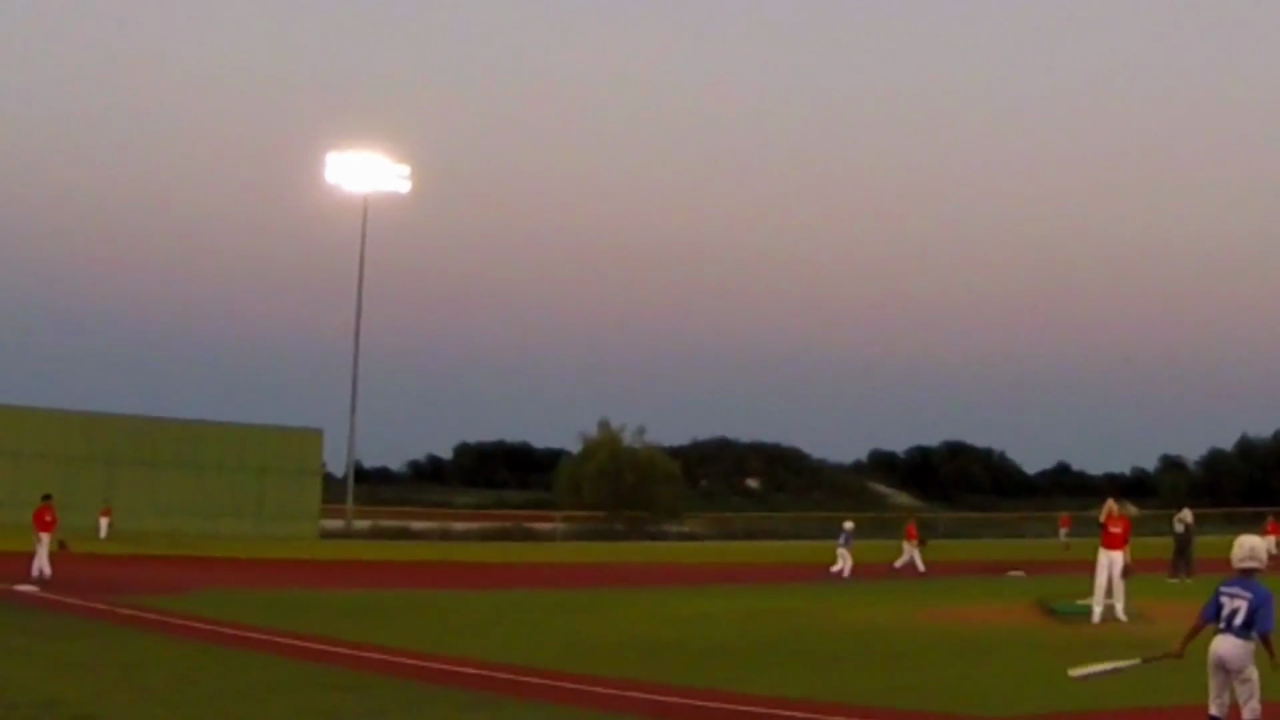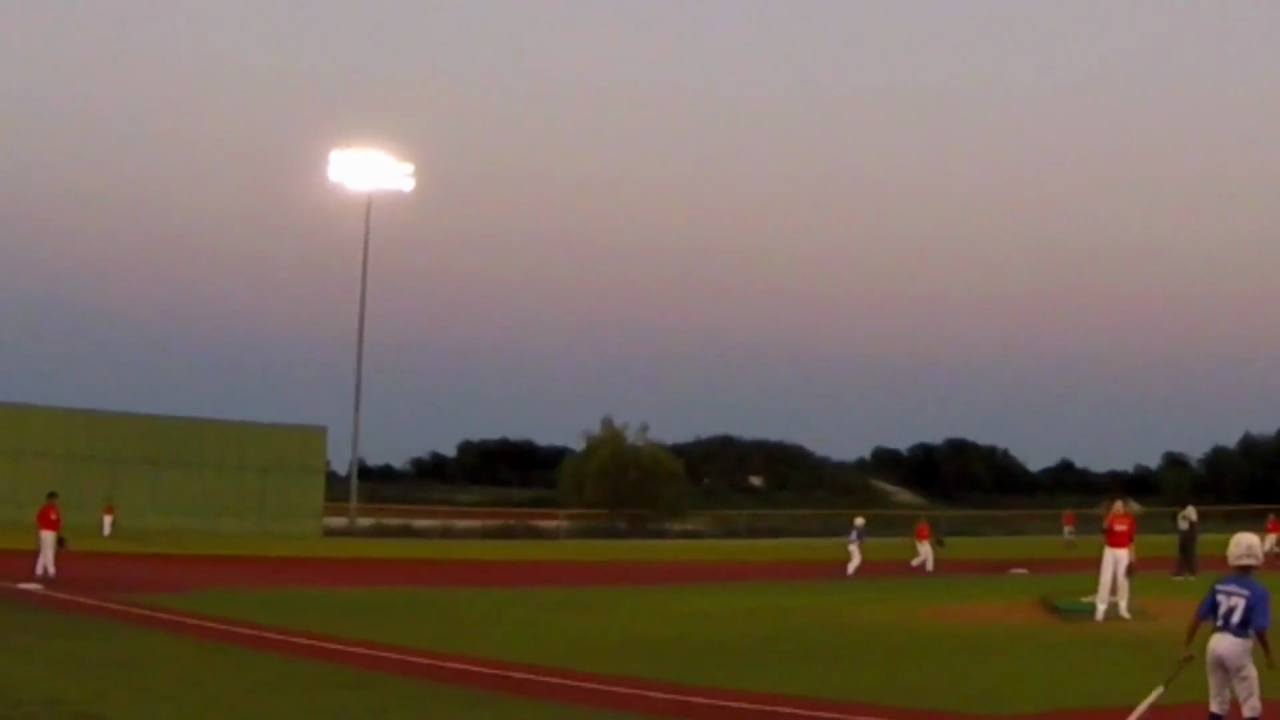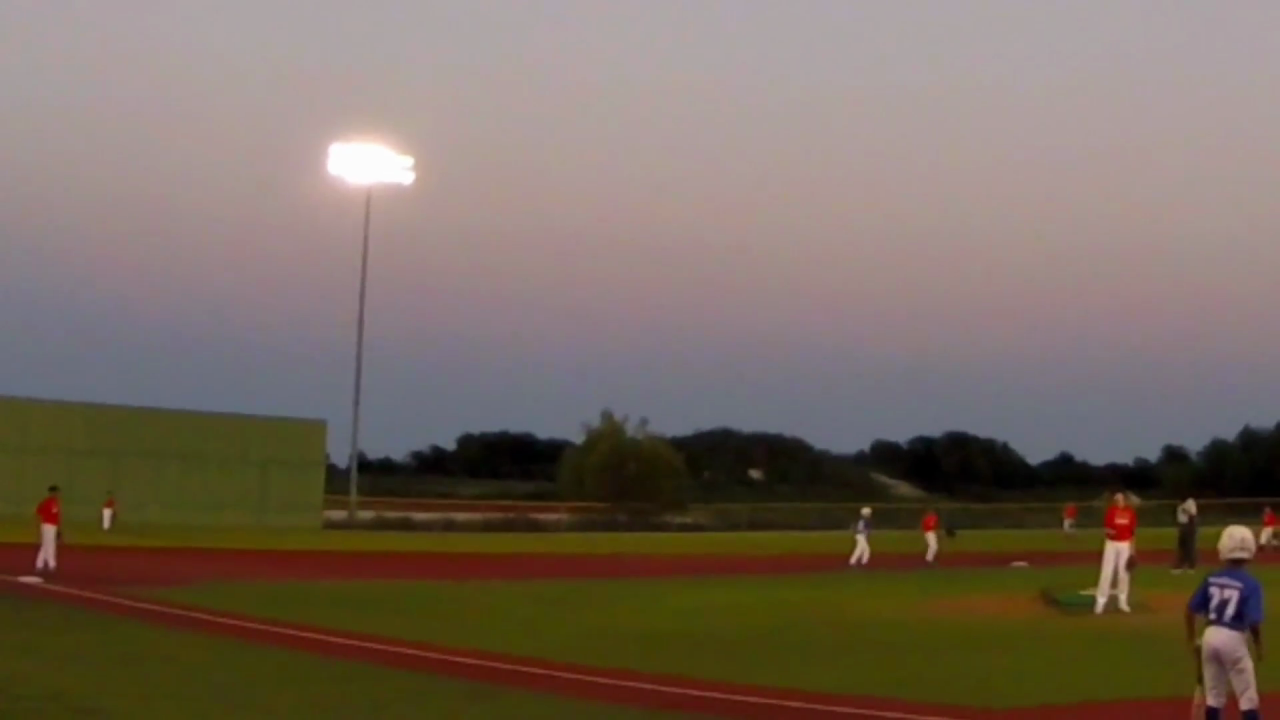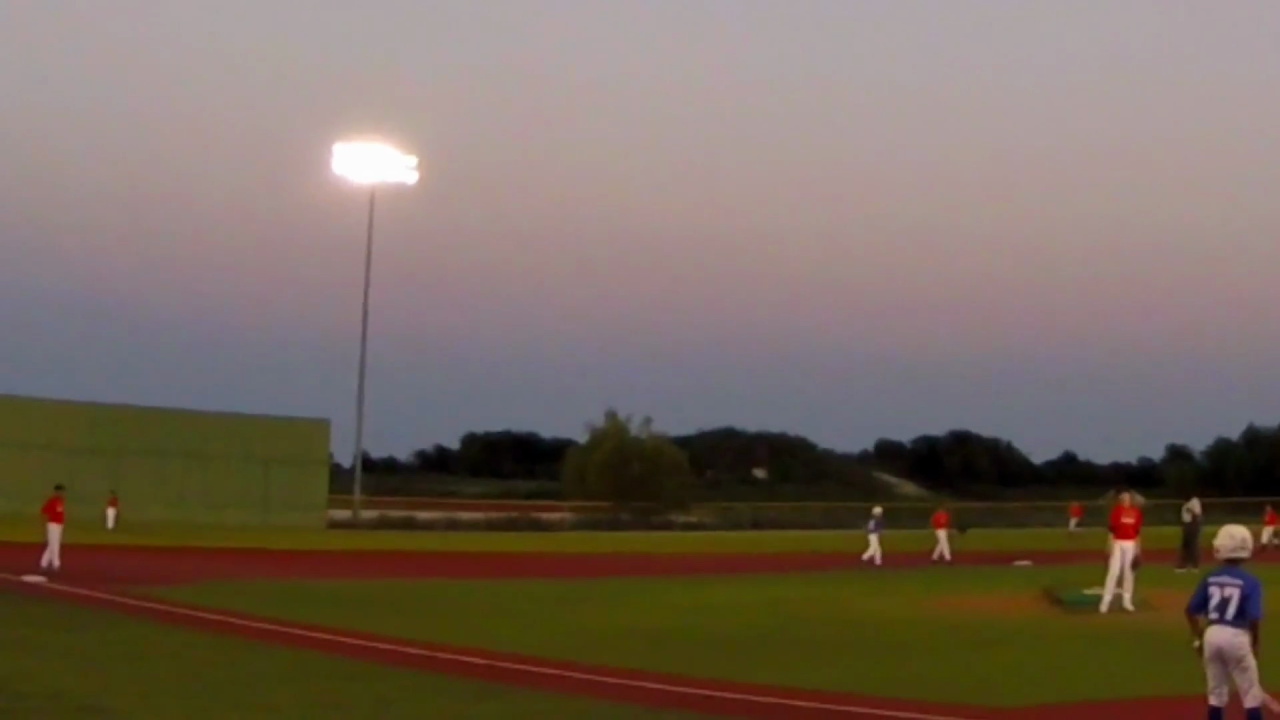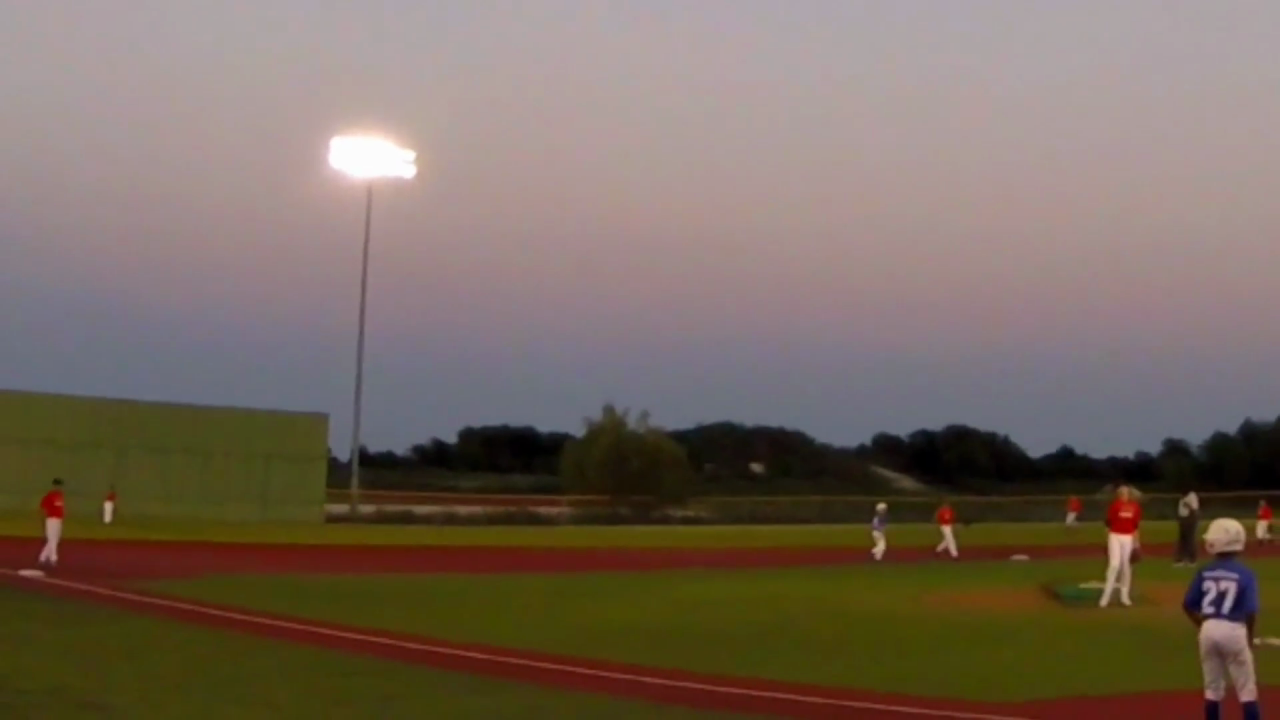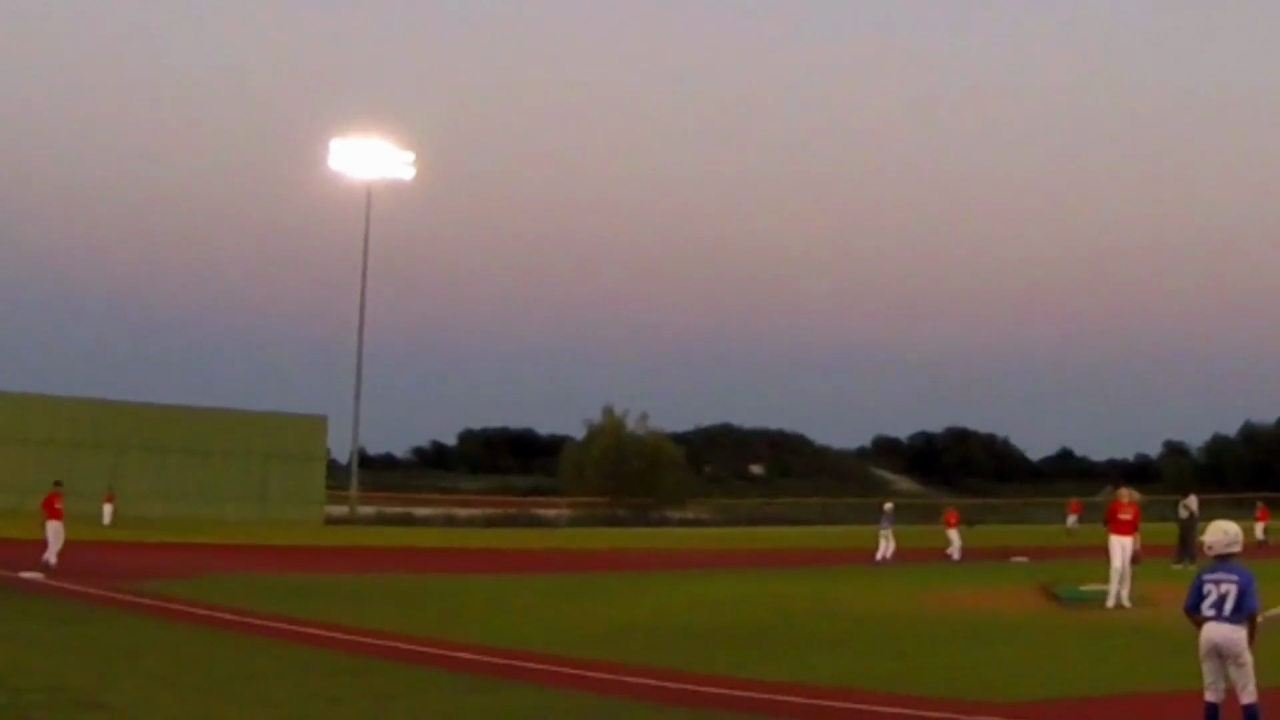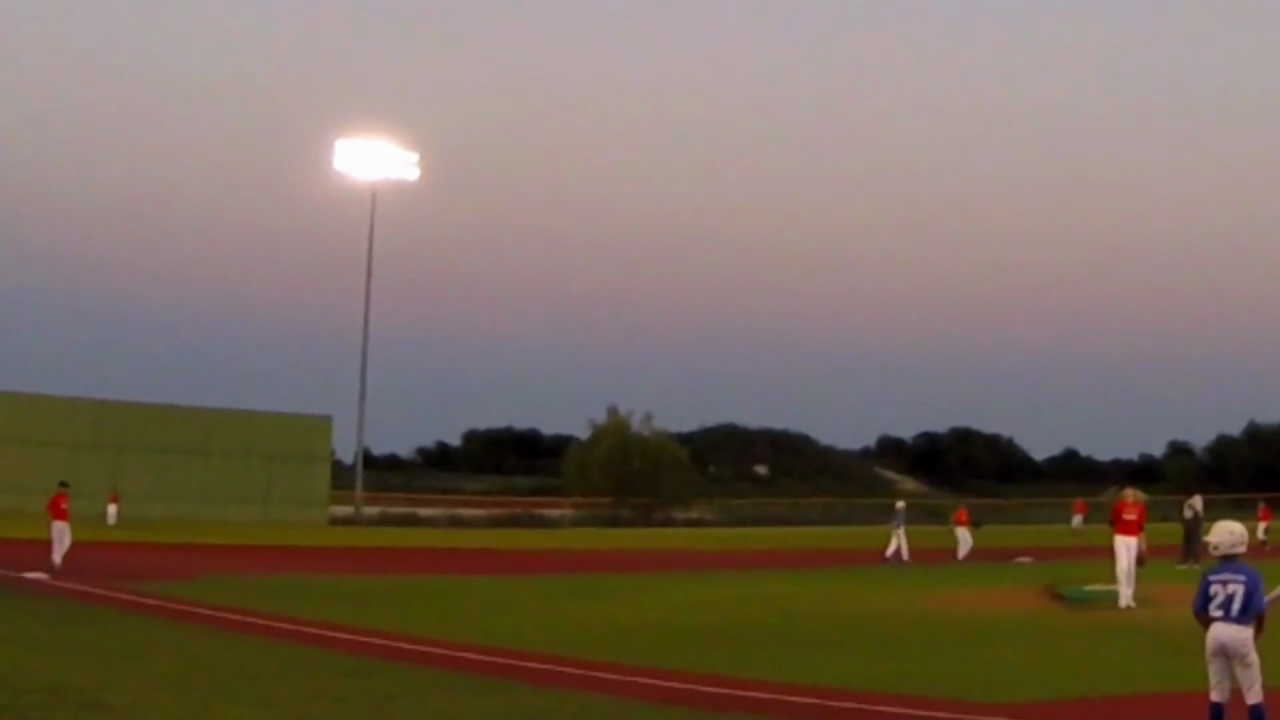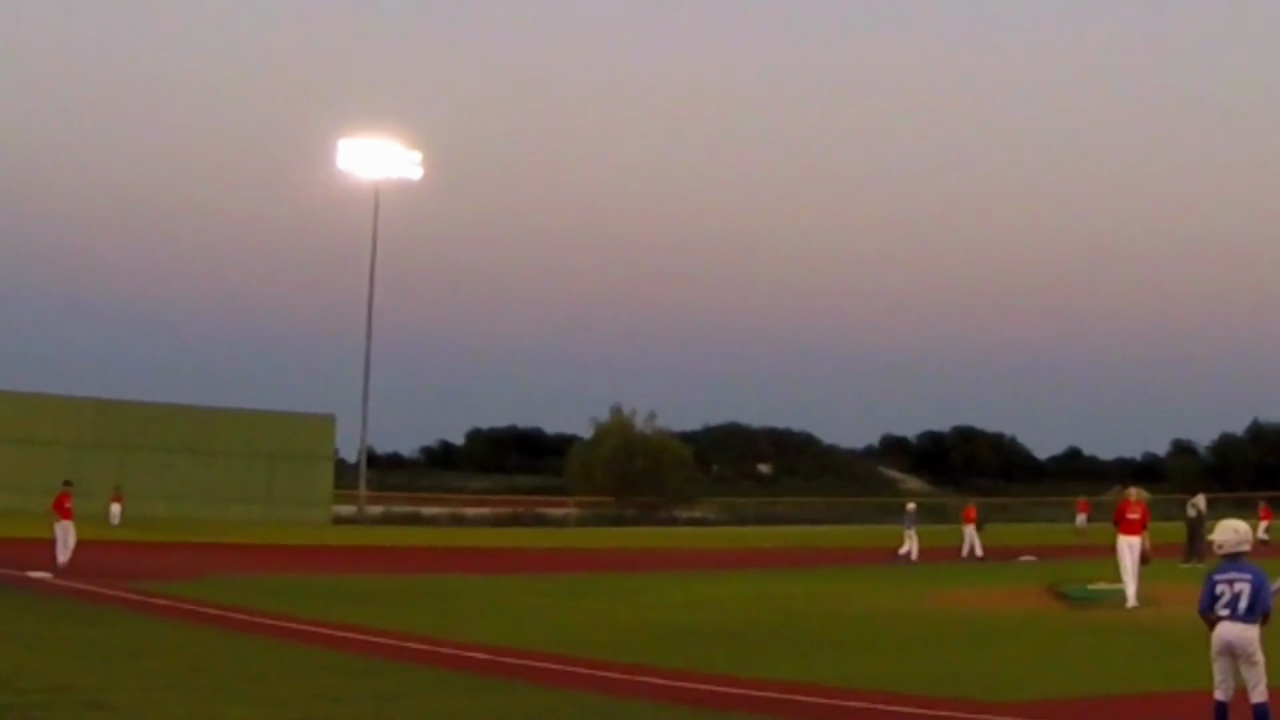
dt=0.1s
person 1, frame 1
left shoulder: (1224, 586)
right shoulder: (1262, 593)
left elbow: (1203, 619)
right elbow: (1263, 632)
left wrist: (1183, 645)
right wrist: (1273, 657)
left hip: (1218, 645)
right hip: (1241, 649)
left knee: (1217, 703)
person 1, frame 2
left shoulder: (1219, 585)
right shoulder: (1258, 591)
left elbow: (1199, 616)
right elbow: (1259, 629)
left wrist: (1187, 645)
right wrist: (1268, 654)
left hip: (1215, 643)
right hip: (1239, 647)
left knee: (1217, 701)
right knee: (1250, 704)
person 1, frame 3
left shoulder: (1211, 578)
right shoulder: (1250, 584)
left elbow: (1191, 609)
right elbow: (1253, 622)
left wrist: (1192, 641)
right wrist: (1258, 647)
left hip: (1210, 636)
right hip: (1234, 640)
left knee: (1214, 694)
right knee: (1247, 697)
person 1, frame 4
left shoulder: (1210, 578)
right shoulder: (1250, 580)
left elbow: (1191, 610)
right elbow: (1254, 618)
left wrist: (1198, 638)
right wrist: (1253, 644)
left hip: (1212, 635)
right hip: (1237, 638)
left knee: (1216, 694)
right knee: (1251, 695)
person 1, frame 5
left shoulder: (1204, 572)
right shoulder: (1244, 574)
left elbow: (1188, 605)
right elbow: (1250, 611)
right wrist: (1249, 636)
left hip: (1208, 630)
right hip: (1233, 632)
left knee: (1212, 688)
right knee: (1246, 689)
person 1, frame 6
left shoulder: (1204, 574)
right shoulder: (1244, 575)
left elbow: (1189, 609)
right elbow: (1251, 612)
right wrist: (1251, 636)
left hip: (1208, 632)
right hip: (1234, 634)
left knee: (1212, 689)
right knee: (1247, 691)
person 1, frame 7
left shoulder: (1210, 575)
right shoulder: (1251, 575)
left elbow: (1198, 611)
right elbow: (1259, 612)
right wrist: (1258, 631)
left hip: (1215, 633)
right hip: (1241, 634)
left knee: (1218, 689)
right knee: (1253, 691)
person 1, frame 8
left shoulder: (1215, 574)
right shoulder: (1256, 573)
left elbow: (1204, 610)
right elbow: (1266, 610)
right wrist: (1261, 623)
left hip: (1222, 631)
right hip: (1247, 632)
left knee: (1222, 688)
right knee: (1257, 691)
